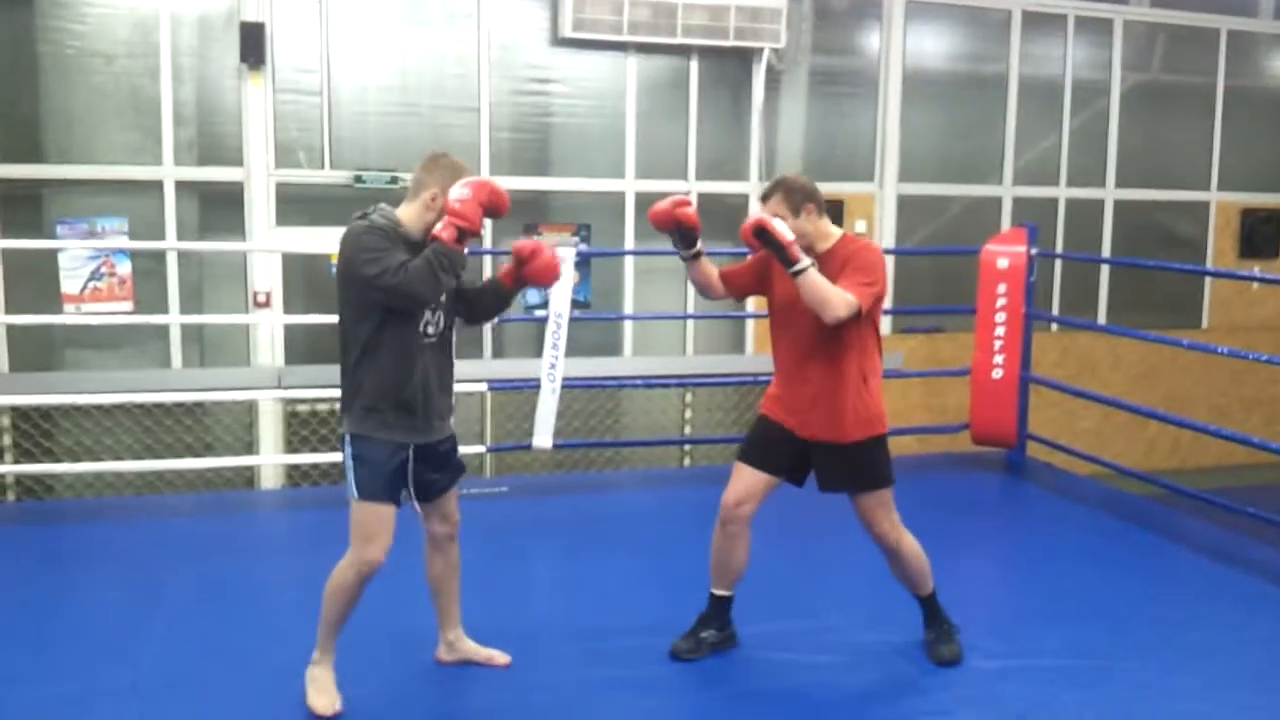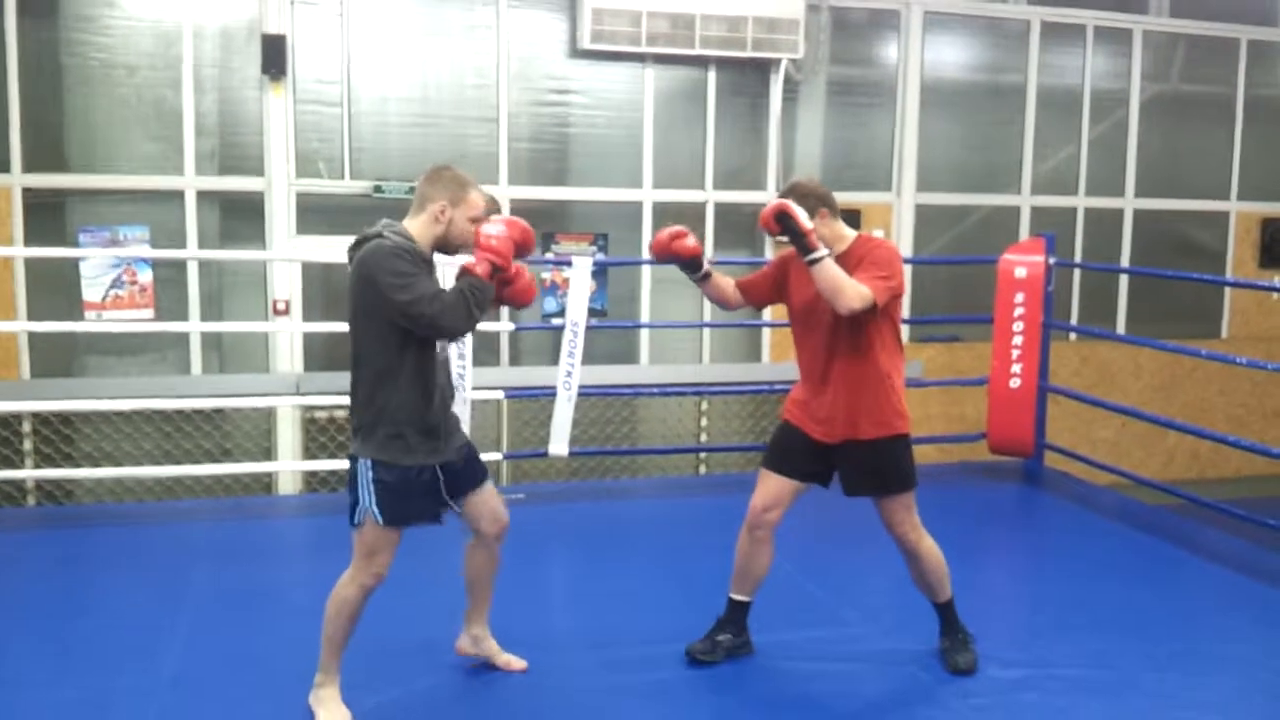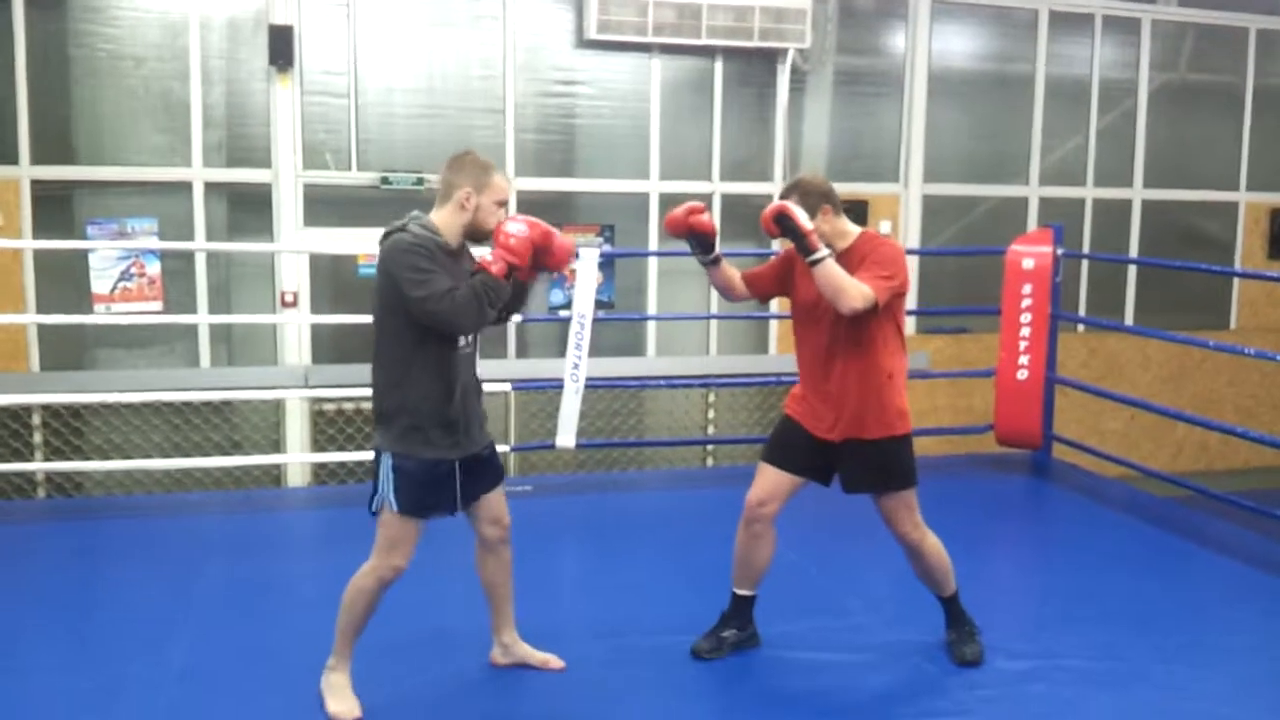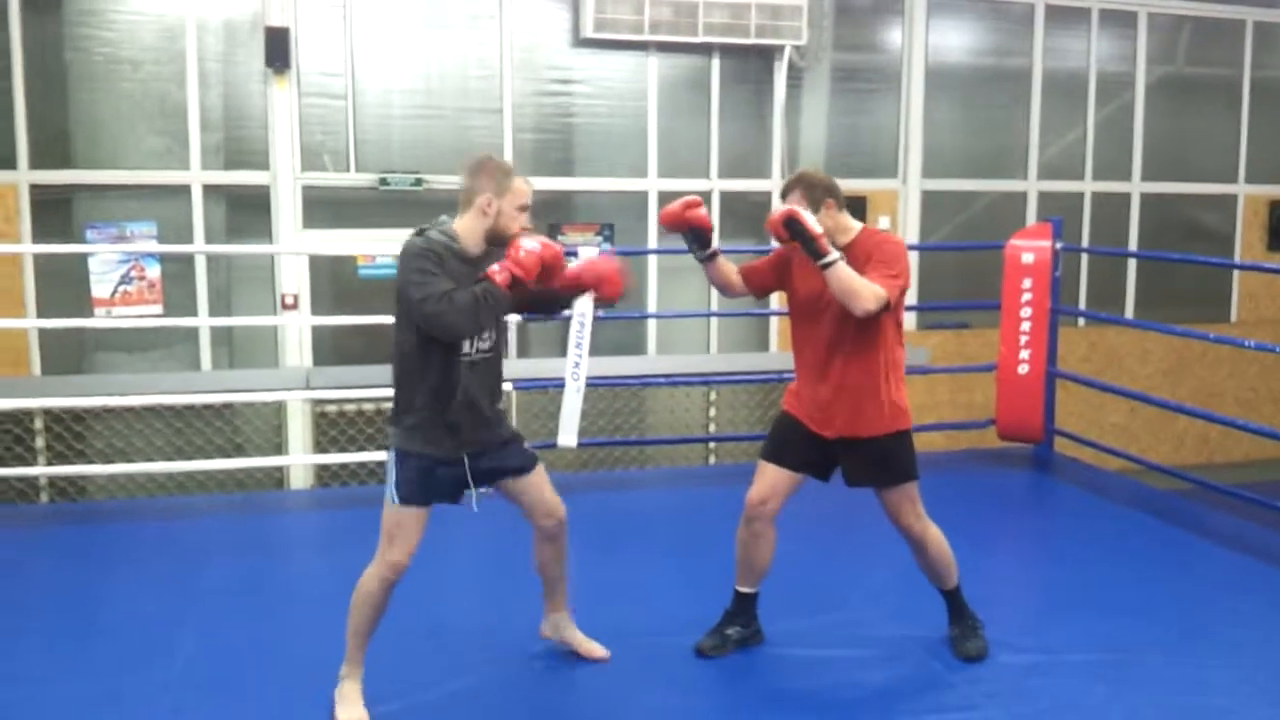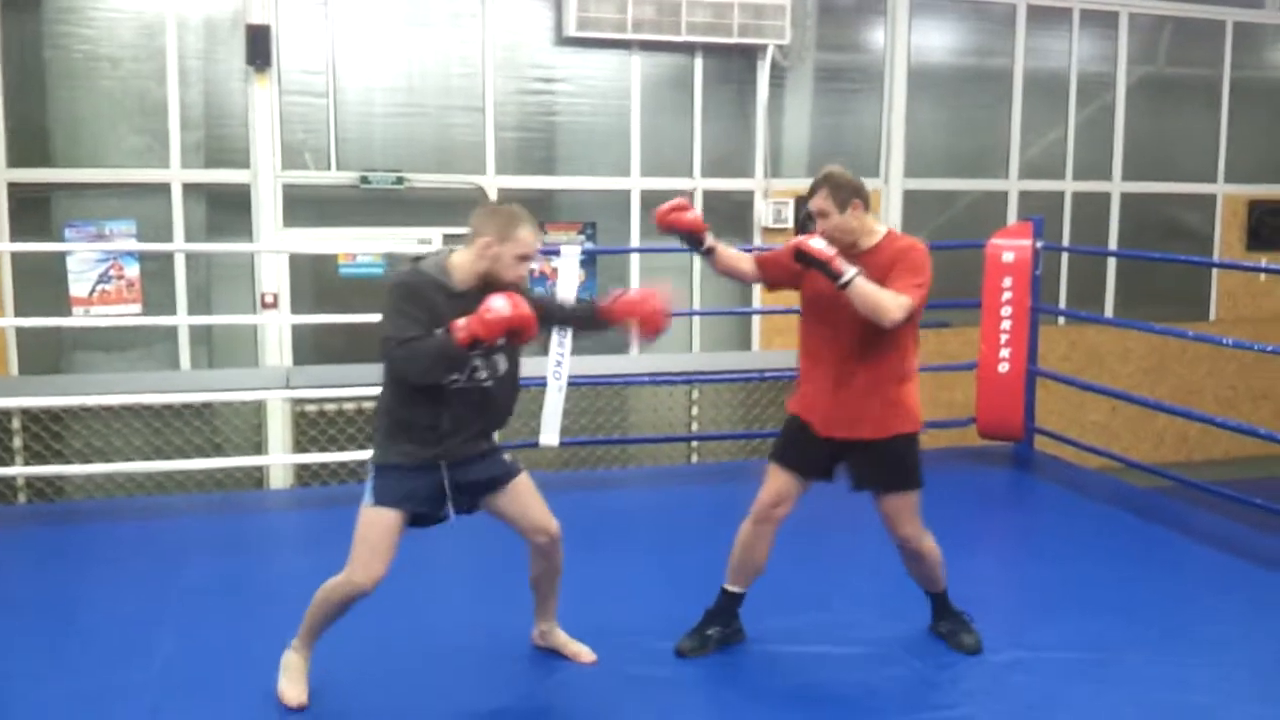
dt=0.3s
person 1, frame 1
left shoulder: (427, 246)
right shoulder: (367, 238)
left elbow: (473, 309)
right elbow: (416, 288)
left wrist: (514, 275)
right wrist: (455, 229)
left hip: (430, 423)
right hip: (377, 427)
left knee: (446, 531)
right knee: (369, 553)
left ankle: (453, 640)
right ankle: (321, 664)
person 1, frame 2
left shoulder: (416, 258)
right shoulder: (381, 258)
right elbow: (446, 317)
left wrist: (491, 292)
right wrist: (486, 264)
left hip: (439, 436)
right hip: (390, 448)
left knee: (492, 523)
right knee: (369, 570)
left ankle: (475, 634)
person 1, frame 3
left shoulder: (456, 252)
right shoulder: (406, 249)
left elbow: (490, 308)
right elbow: (454, 315)
left wrist: (535, 267)
right wrist: (503, 262)
left hip: (465, 430)
right hip: (413, 440)
left knee: (496, 530)
right knee: (390, 562)
left ankle: (506, 643)
right ankle: (335, 669)
person 1, frame 4
left shoulder: (494, 256)
right shoulder: (423, 254)
left elbow: (538, 297)
right elbow: (451, 320)
left wrist: (577, 278)
right wrist: (508, 274)
left hip: (485, 427)
right hip: (424, 436)
left knee: (553, 517)
right knee: (393, 561)
left ankle: (558, 621)
person 1, frame 5
left shoulder: (503, 293)
right shoulder: (412, 286)
left elbow: (562, 313)
right elbow: (411, 364)
left wrist: (615, 310)
right wrist: (472, 330)
left hip: (473, 448)
right hip: (408, 453)
left knee: (546, 533)
right knee: (364, 576)
left ankle: (546, 627)
right ankle: (299, 650)
person 2, frame 1
left shoulder: (863, 255)
right shoulder: (773, 258)
left elbow: (835, 311)
right elbow: (715, 287)
left wrist: (791, 254)
right wrist: (689, 245)
left hip: (851, 421)
right hip: (786, 413)
left knee: (885, 530)
right knee: (733, 508)
left ankle: (936, 620)
right ankle: (715, 622)
person 2, frame 2
left shoulder: (880, 255)
right shoulder: (791, 264)
left elbow: (849, 302)
right elbow: (733, 297)
left wrist: (808, 242)
right wrist: (696, 268)
left hip: (874, 423)
right hip: (809, 417)
left knee: (907, 532)
right knee: (759, 514)
left ankle: (952, 629)
right ankle: (732, 627)
person 2, frame 3
left shoulder: (884, 252)
right shoulder: (796, 259)
left elbow: (851, 301)
right elbow: (737, 289)
left wrist: (809, 244)
right wrist: (707, 252)
left hip: (876, 420)
right hip: (811, 414)
left knee: (909, 531)
right knee: (757, 507)
left ankle: (958, 621)
right ankle: (738, 621)
person 2, frame 4
left shoulder: (886, 248)
right shoulder: (794, 254)
left elbow: (864, 303)
right elbow: (735, 284)
left wrist: (819, 246)
right wrist: (703, 246)
left hip: (875, 416)
right hip: (807, 410)
left knee: (912, 524)
right knee: (757, 506)
left ankle: (961, 615)
right ankle: (741, 618)
person 2, frame 5
left shoulder: (908, 253)
right shoulder: (813, 252)
left elbow: (891, 314)
right elbow: (746, 269)
left wrist: (837, 268)
right wrist: (702, 242)
left hip: (885, 419)
right hip: (816, 413)
left knee: (907, 533)
right knee: (767, 510)
left ankle: (944, 612)
right ankle: (722, 617)
